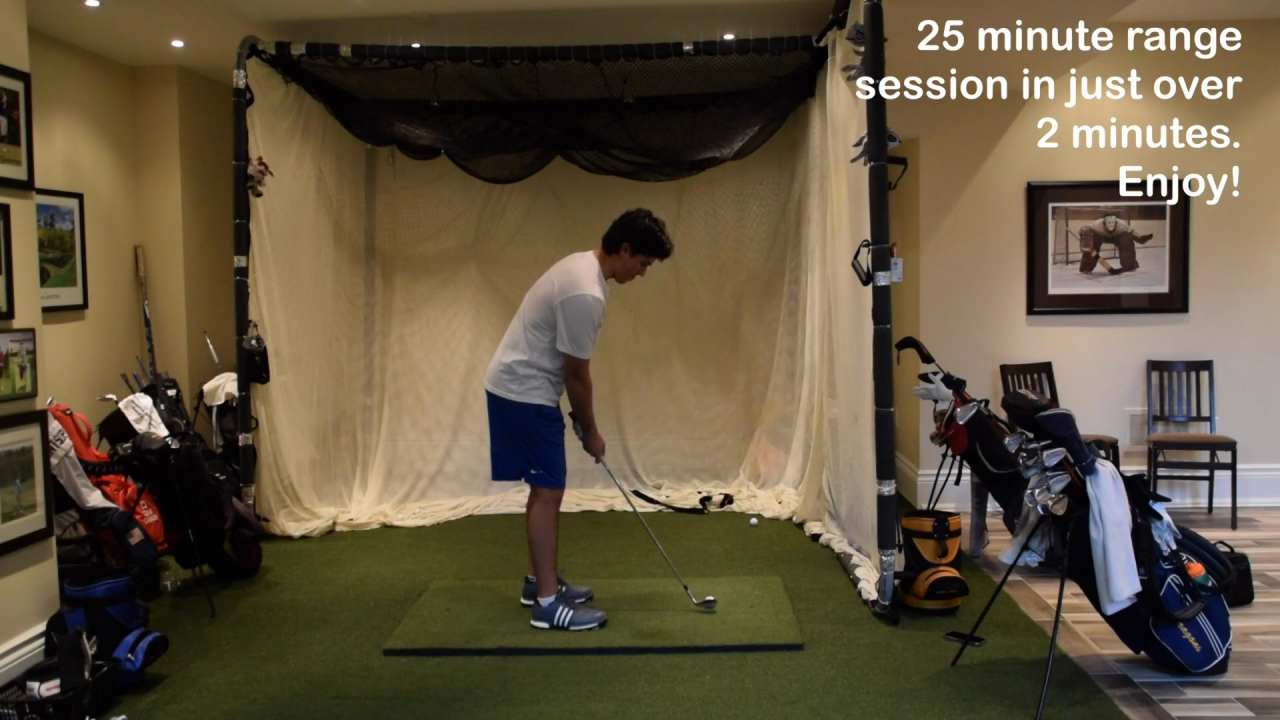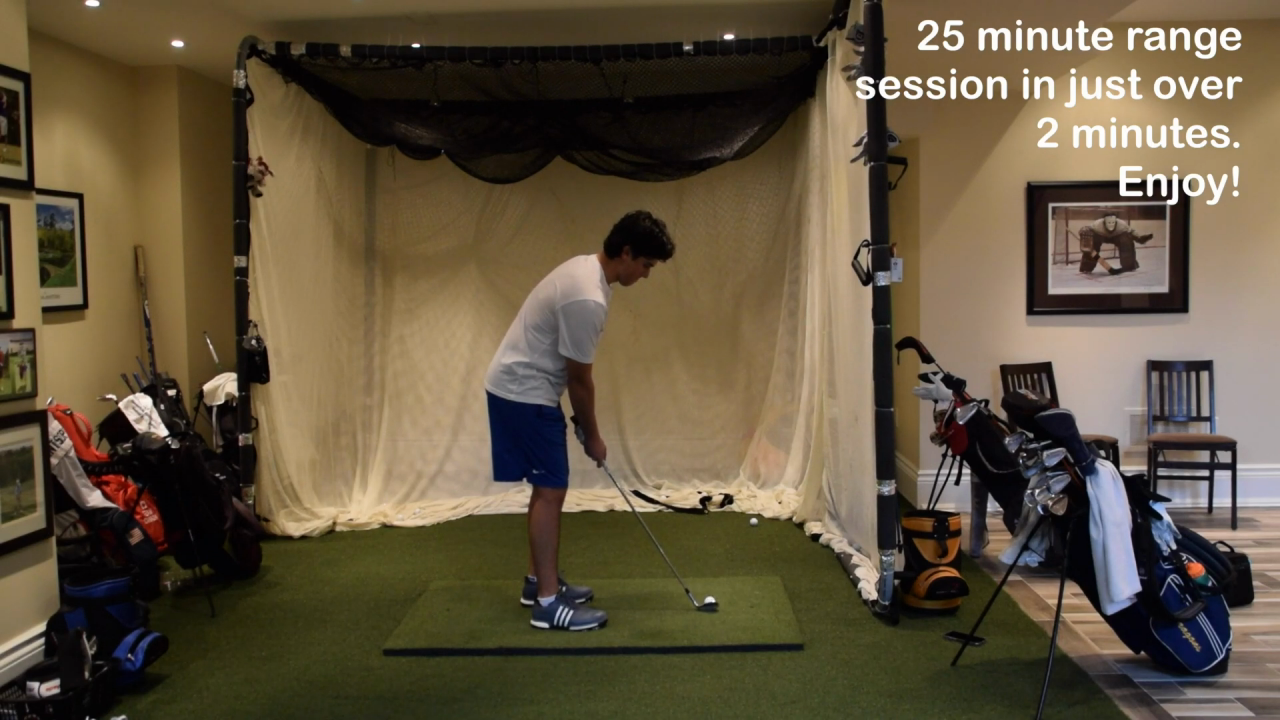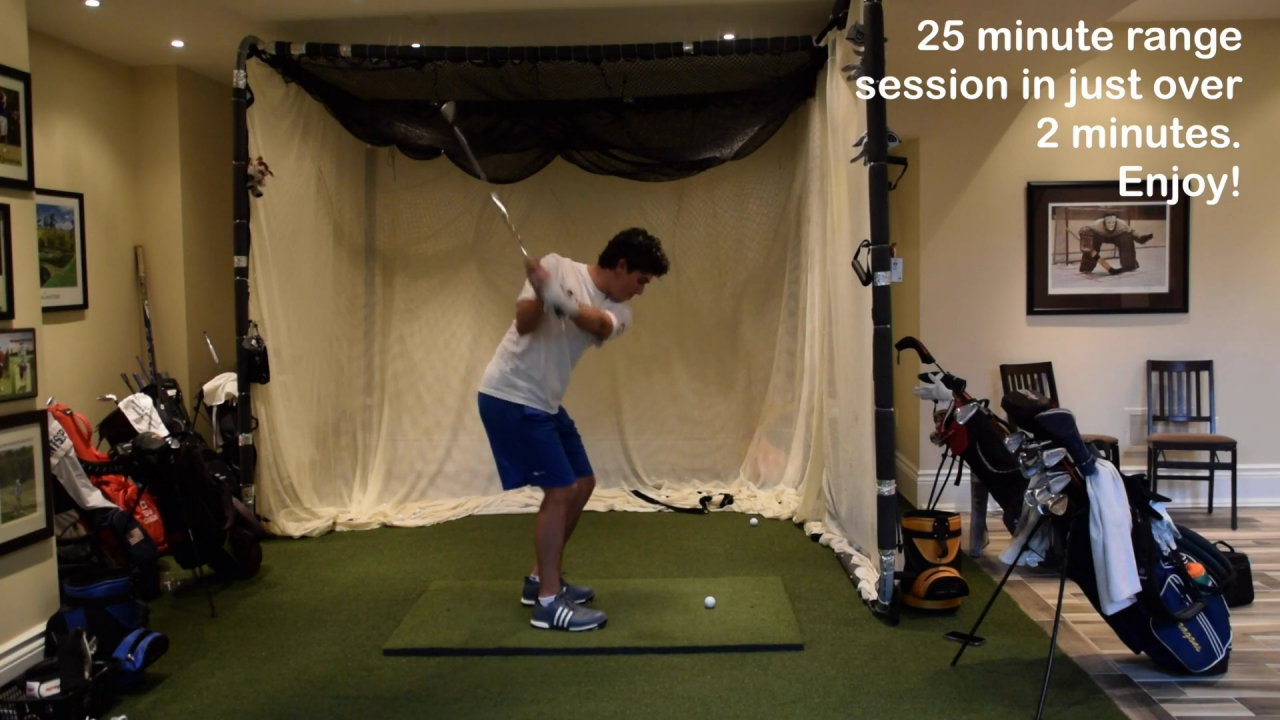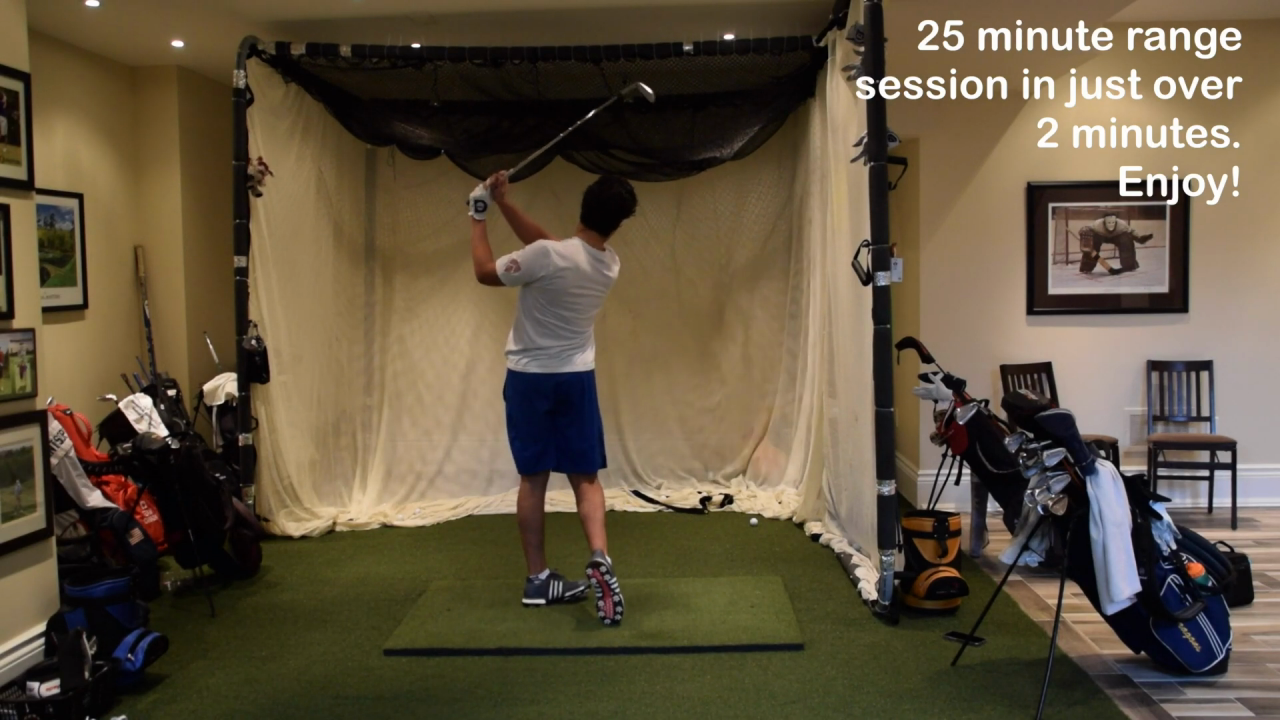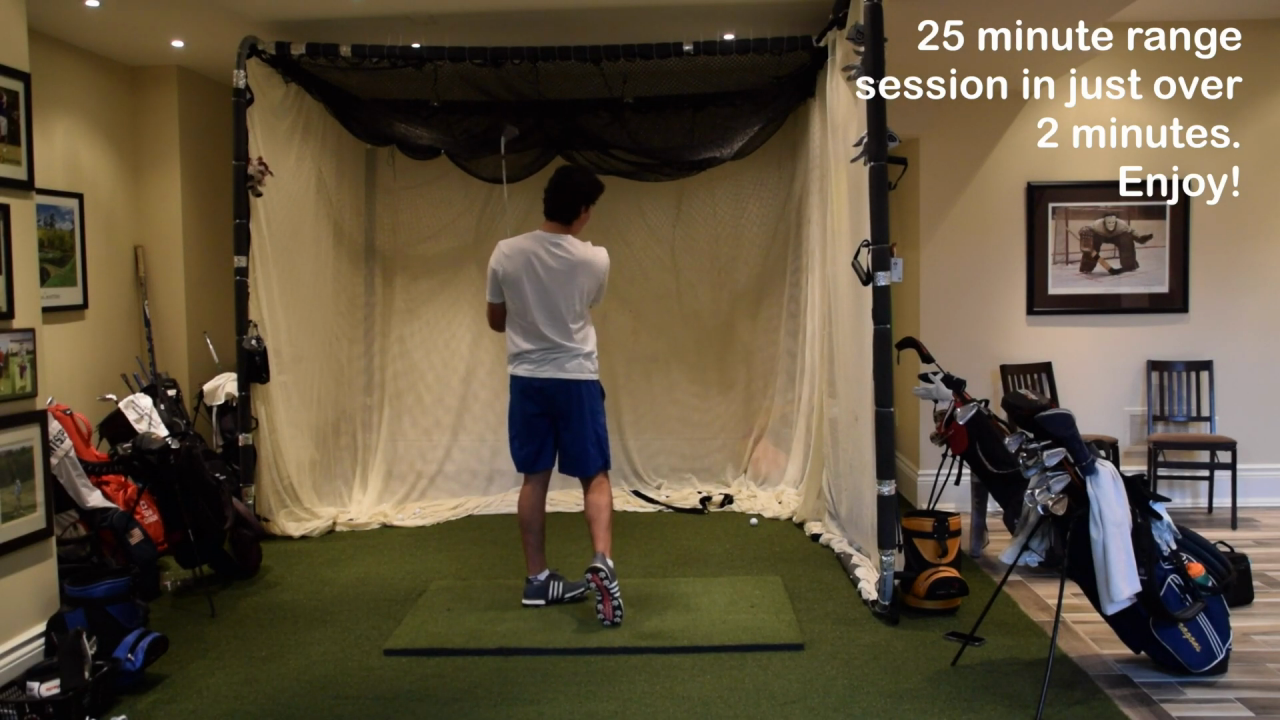
dt=1s
person 1, frame 1
left shoulder: (583, 264)
right shoulder: (586, 295)
right elbow: (576, 374)
left wrist: (582, 422)
right wrist: (590, 432)
left hip: (521, 386)
right hip: (524, 392)
left knee: (544, 489)
right knee: (548, 492)
left ankle: (538, 580)
right ankle: (547, 602)
person 1, frame 2
left shoulder: (585, 267)
right shoulder: (588, 300)
right elbow: (579, 378)
left wrist: (583, 424)
right wrist: (592, 435)
left hip: (525, 387)
right hip: (523, 392)
left knee: (547, 487)
right knee: (551, 490)
left ankle: (538, 579)
right ankle: (547, 602)
person 1, frame 3
left shoulder: (618, 312)
right shoulder: (558, 268)
left elbow: (599, 325)
right elbow: (525, 325)
left wrist: (564, 304)
right wrist: (543, 295)
left hip: (542, 401)
right hip: (509, 397)
left knee: (580, 485)
right knee: (563, 488)
left ankle: (540, 578)
right ankle: (549, 603)
person 1, frame 4
left shoulder: (548, 256)
right shoulder: (610, 265)
left elbow: (486, 274)
left wrist: (478, 215)
right wrist: (504, 204)
left hip: (528, 377)
right hip: (577, 378)
left knee: (533, 477)
right knee: (585, 475)
left ankle: (537, 579)
right ankle: (600, 557)
person 1, frame 5
left shoulder: (505, 254)
right shoulder: (596, 260)
left elbow: (496, 321)
left hip: (527, 380)
right hip: (577, 379)
left knee: (534, 479)
right knee: (595, 476)
left ankle: (537, 578)
right ankle: (602, 562)
